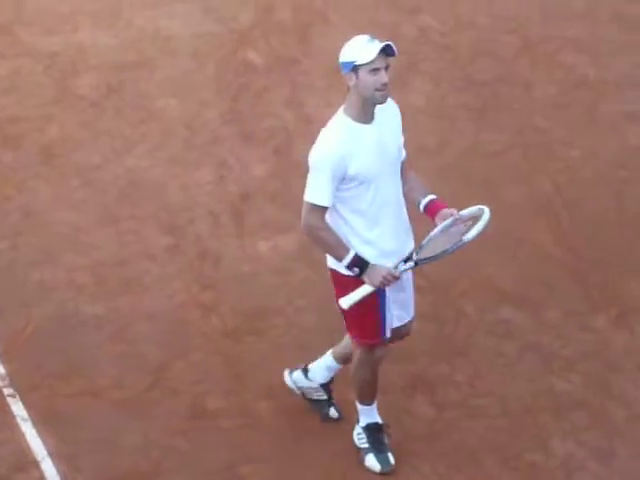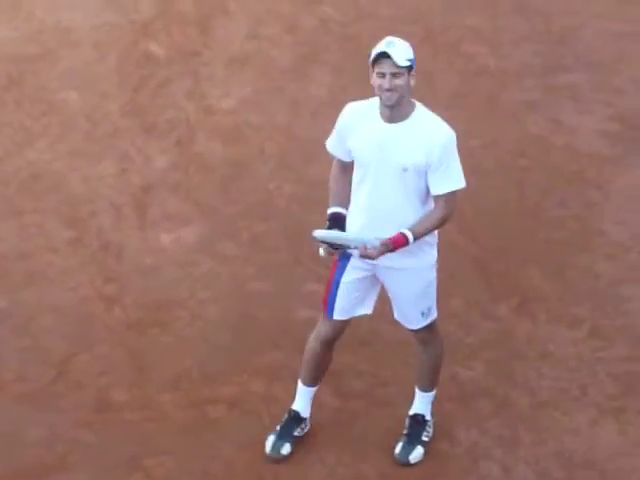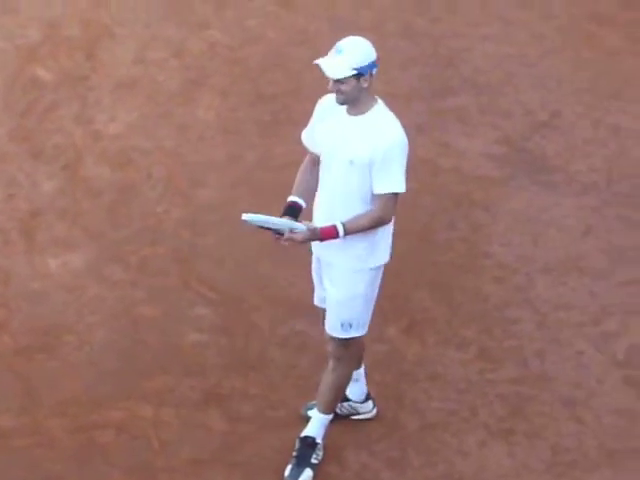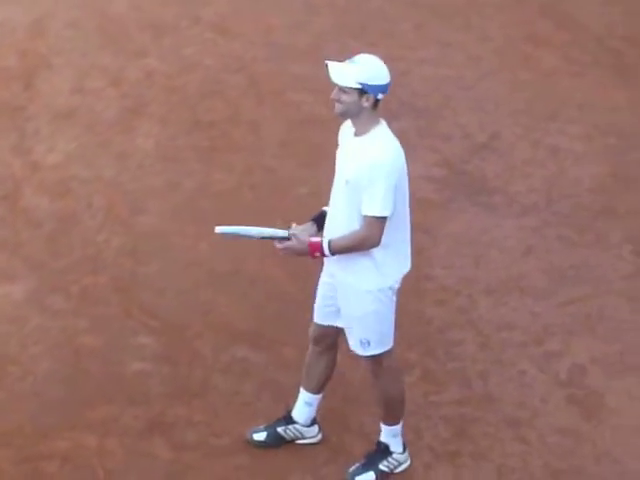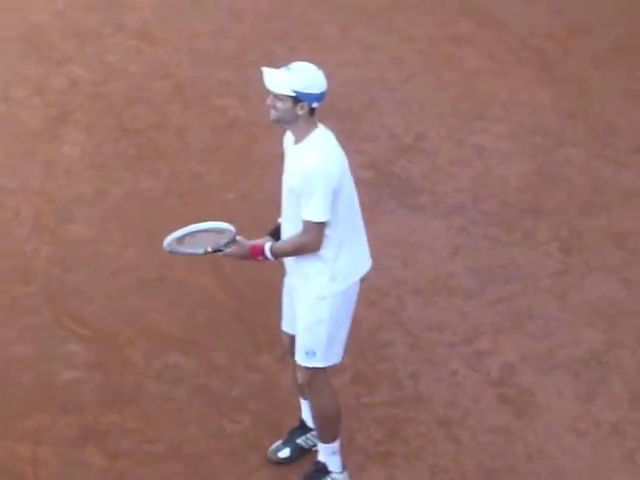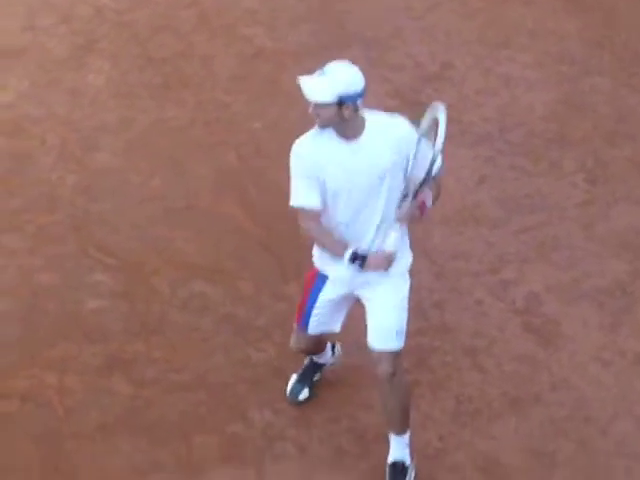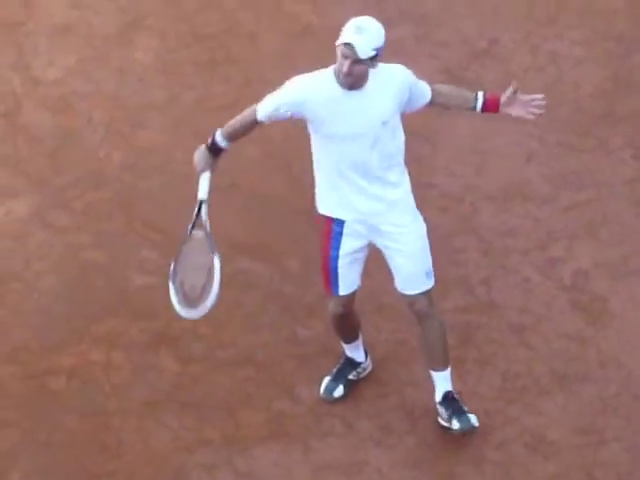
dt=0.7s
person 1, frame 1
left shoulder: (389, 112)
right shoulder: (333, 146)
right elbow: (312, 221)
left wrist: (434, 207)
right wrist: (362, 267)
left hip: (399, 251)
right hip: (361, 264)
left knee: (394, 331)
right knee: (372, 346)
left ankle: (311, 377)
right ankle: (369, 426)
person 1, frame 2
left shoulder: (437, 135)
right shoulder: (353, 116)
left elbow: (444, 207)
left wrist: (396, 242)
right wrist: (336, 222)
left hip: (410, 255)
right hip: (356, 244)
left knee: (426, 335)
right knee: (328, 330)
left ankle: (421, 416)
right ankle: (297, 414)
person 1, frame 3
left shoulder: (388, 136)
right shoulder: (326, 108)
left elbow: (382, 213)
left wrist: (320, 232)
right wrist: (292, 210)
left hip: (358, 255)
right hip: (326, 243)
left knee: (338, 346)
right knee: (344, 332)
left ankle: (312, 437)
right ankle: (357, 397)
person 1, frame 4
left shoulder: (381, 157)
right shoulder: (349, 131)
left elbow: (370, 236)
left wrist: (314, 248)
right wrist: (318, 223)
left hip: (369, 275)
right hip: (340, 265)
left knee: (378, 361)
right knee: (320, 339)
right ankle: (302, 421)
person 1, frame 5
left shoulder: (318, 161)
right shoulder: (294, 139)
left elbow: (310, 241)
left wrist: (257, 251)
right wrist: (276, 233)
left hip: (327, 280)
right hip: (303, 272)
left knee: (310, 376)
right knee: (295, 349)
right ankle: (311, 427)
person 1, frame 6
left shoulder: (398, 132)
right shoulder: (306, 151)
left elbow: (428, 175)
right elbow: (311, 223)
left wrist: (417, 203)
right wrist: (359, 259)
left hip: (388, 265)
right hip: (337, 264)
left knee: (387, 368)
right knee: (302, 343)
right ankle: (322, 356)
person 1, frame 7
left shoulder: (397, 80)
right shoulder: (306, 91)
left elbow: (434, 93)
right elbow: (255, 115)
left wrist: (494, 104)
right wrist: (212, 147)
left hip: (396, 208)
right hip: (343, 214)
left knee: (421, 305)
right knee: (339, 307)
left ankle: (445, 393)
right ankle: (356, 360)
